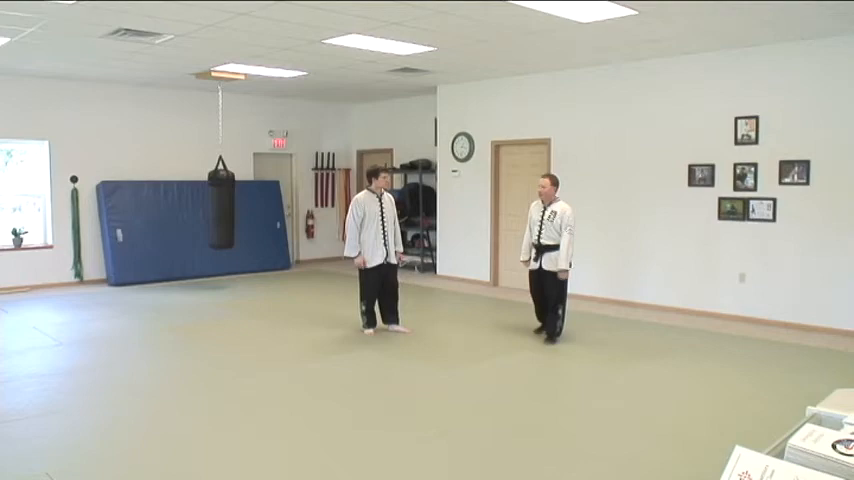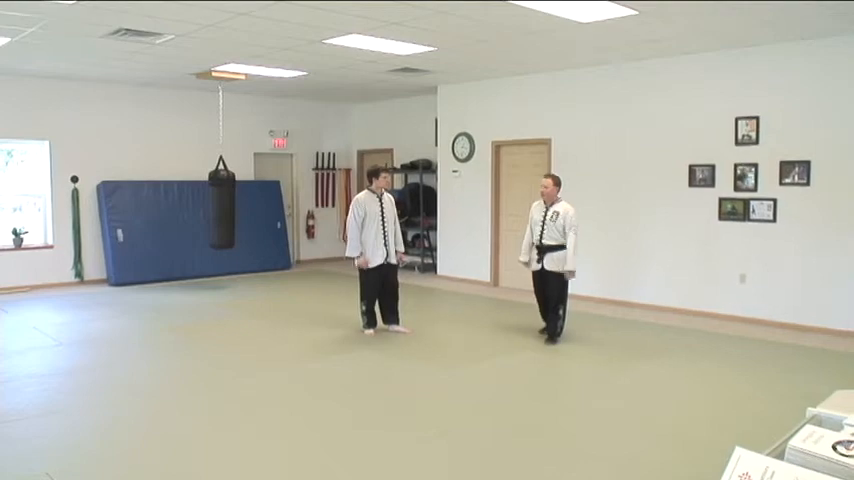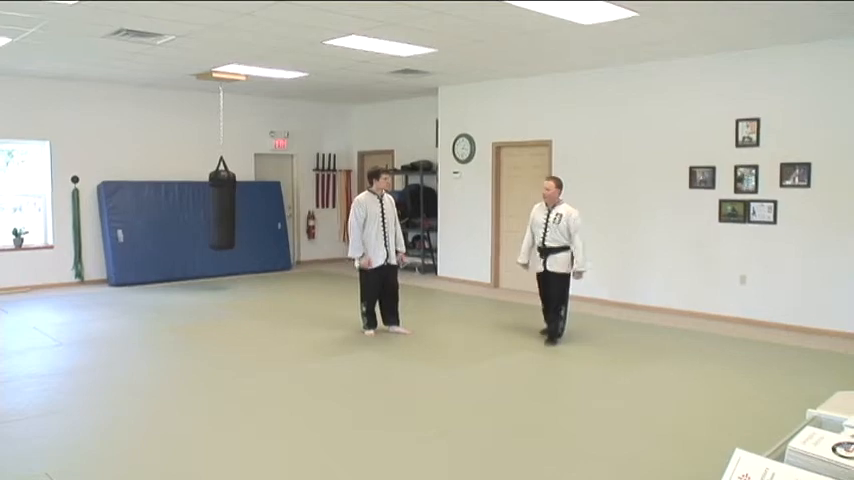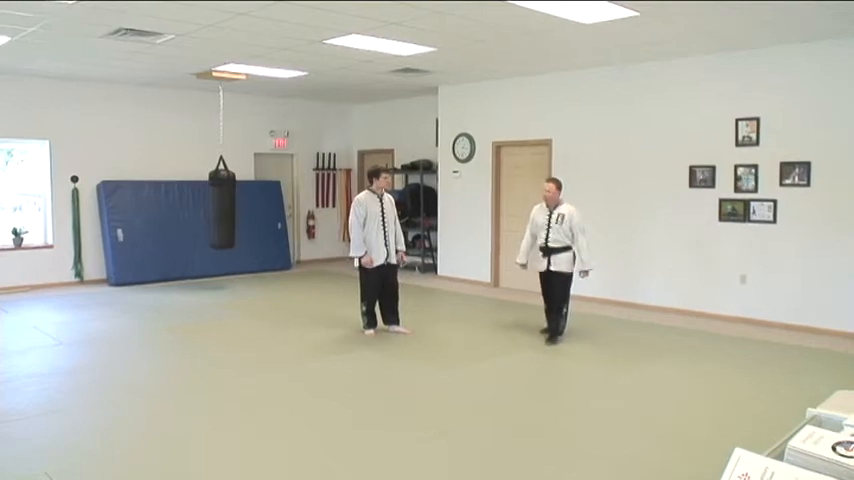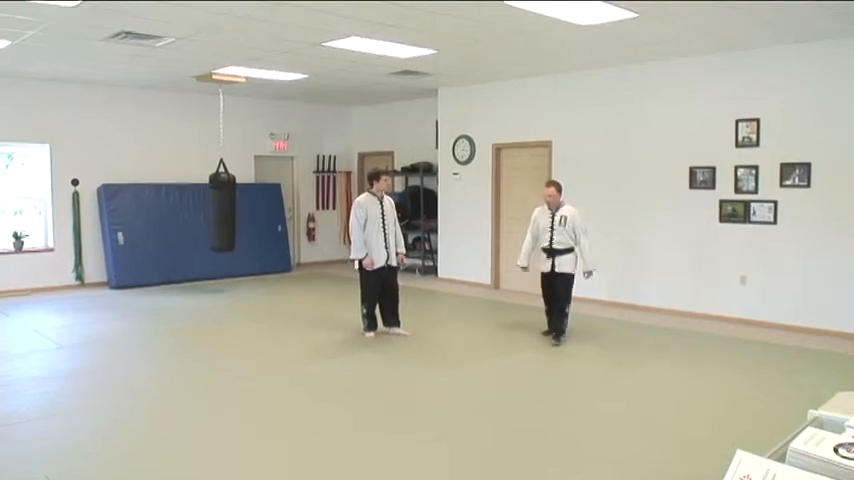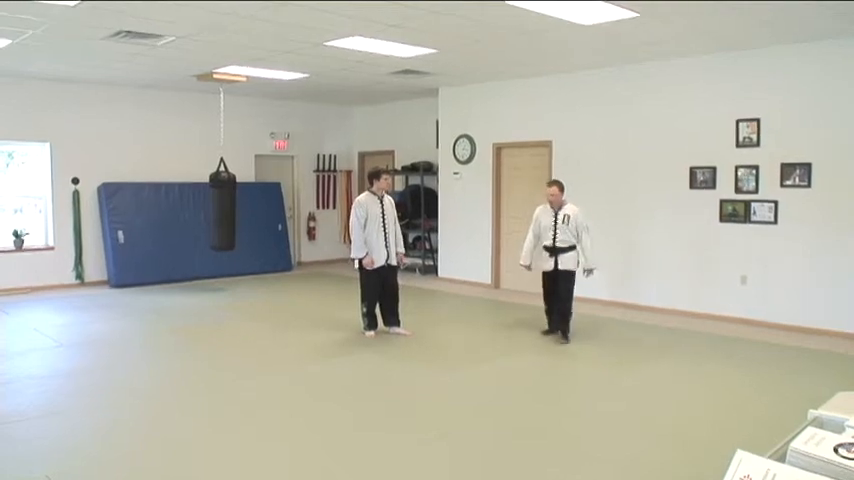
dt=0.1s
person 1, frame 1
left shoulder: (389, 199)
right shoulder: (360, 200)
right elbow: (352, 227)
left wrist: (398, 249)
right wrist: (356, 254)
left hip: (389, 254)
right hip: (369, 256)
left knee: (391, 289)
right knee: (369, 292)
left ankle: (392, 322)
right ankle: (369, 324)
person 1, frame 2
left shoulder: (389, 199)
right shoulder: (360, 200)
left elbow: (395, 225)
right elbow: (353, 228)
left wrist: (399, 249)
right wrist: (358, 254)
left hip: (389, 255)
right hip: (370, 256)
left knee: (391, 290)
right knee: (369, 292)
left ankle: (392, 322)
right ankle: (369, 324)
person 1, frame 3
left shoulder: (389, 200)
right shoulder: (361, 201)
left elbow: (396, 225)
right elbow: (355, 229)
left wrist: (400, 249)
right wrist: (360, 255)
left hip: (389, 255)
right hip: (370, 257)
left knee: (391, 290)
right knee: (369, 293)
left ankle: (392, 323)
right ankle: (369, 325)
person 1, frame 4
left shoulder: (389, 199)
right shoulder: (361, 200)
left elbow: (395, 224)
right elbow: (356, 228)
left wrist: (400, 248)
right wrist: (362, 254)
left hip: (389, 255)
right hip: (370, 256)
left knee: (391, 290)
right knee: (369, 292)
left ankle: (392, 322)
right ankle: (369, 324)
person 1, frame 5
left shoulder: (389, 201)
right shoulder: (361, 202)
left elbow: (395, 227)
right elbow: (356, 231)
left wrist: (400, 250)
right wrist: (363, 255)
left hip: (389, 257)
right hip: (371, 258)
left knee: (391, 292)
right knee: (370, 295)
left ankle: (393, 325)
right ankle: (369, 327)
person 1, frame 6
left shoulder: (389, 201)
right shoulder: (361, 201)
left elbow: (395, 226)
right elbow: (356, 230)
left wrist: (399, 250)
right wrist: (363, 255)
left hip: (389, 256)
right hip: (371, 257)
left knee: (391, 291)
right knee: (370, 294)
left ankle: (393, 324)
right ankle: (369, 326)
person 2, frame 1
left shoulder: (564, 210)
right shoulder: (534, 207)
left elbow: (567, 238)
right elbow: (529, 232)
left wrist: (563, 265)
right wrist: (525, 255)
left hip: (554, 258)
right hip: (537, 256)
left knee: (555, 297)
right knee: (537, 294)
left ankle: (553, 332)
right ankle: (546, 323)
person 2, frame 2
left shoulder: (567, 210)
right shoulder: (536, 207)
left elbow: (571, 238)
right elbow: (530, 232)
left wrist: (569, 265)
right wrist: (525, 255)
left hip: (556, 258)
right hip: (539, 257)
left knee: (556, 298)
right knee: (541, 294)
left ankle: (554, 332)
right ankle: (550, 323)
person 2, frame 3
left shoulder: (569, 212)
right shoulder: (537, 209)
left elbow: (576, 239)
right elbow: (530, 234)
left wrist: (578, 265)
right wrist: (524, 257)
left hip: (560, 260)
right hip: (542, 259)
left knee: (558, 298)
right knee: (545, 297)
left ankle: (554, 333)
right ankle: (551, 326)
person 2, frame 4
left shoulder: (570, 212)
right shoulder: (537, 210)
left elbow: (580, 238)
right elbow: (530, 235)
left wrist: (584, 264)
right wrist: (523, 257)
left hip: (562, 259)
right hip: (544, 258)
left knee: (560, 297)
right knee: (548, 296)
left ankle: (555, 332)
right ankle: (552, 325)
person 2, frame 5
left shoulder: (572, 213)
right shoulder: (538, 213)
left elbow: (582, 239)
right elbow: (531, 237)
left wrist: (587, 264)
right wrist: (524, 260)
left hip: (565, 260)
right hip: (547, 260)
left knee: (562, 297)
right knee: (549, 296)
left ankle: (558, 333)
right ankle: (553, 327)
person 2, frame 6
left shoulder: (574, 212)
right shoulder: (540, 211)
left elbow: (583, 237)
right elbow: (532, 236)
left wrist: (588, 262)
right wrist: (526, 259)
left hip: (567, 258)
right hip: (548, 258)
left knee: (565, 295)
right knee: (550, 295)
left ankle: (564, 330)
right ankle: (554, 326)
